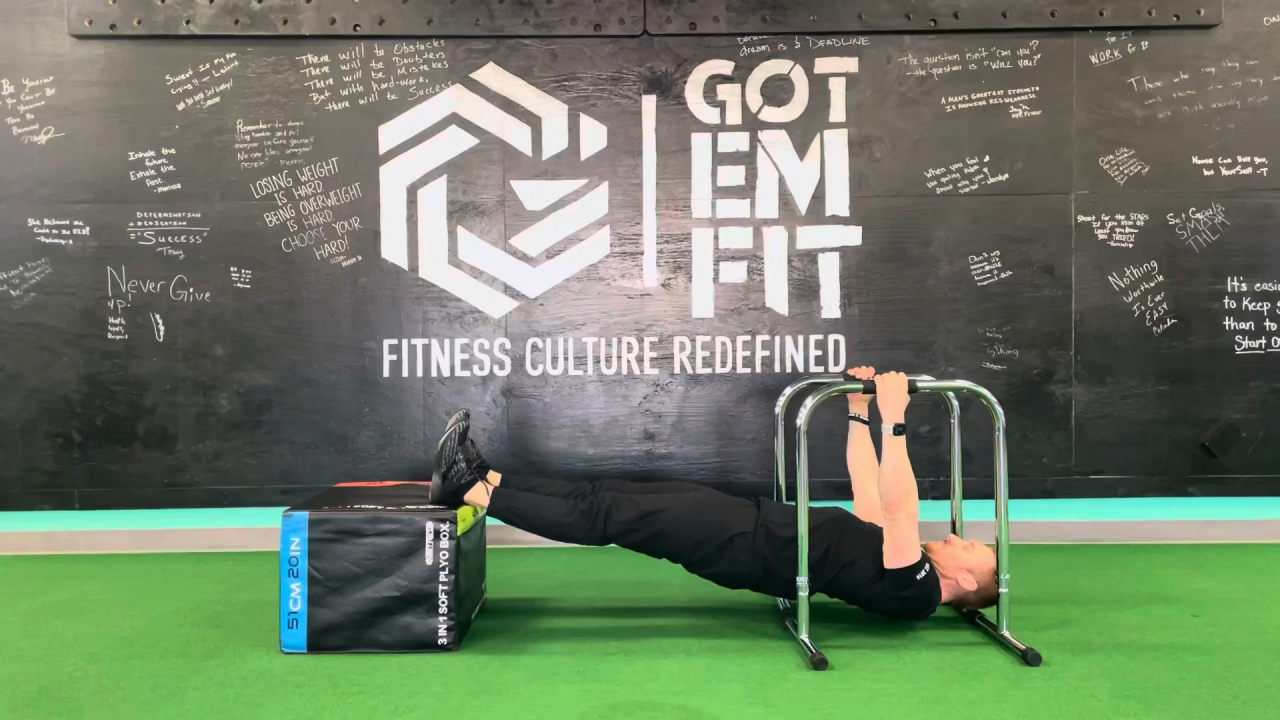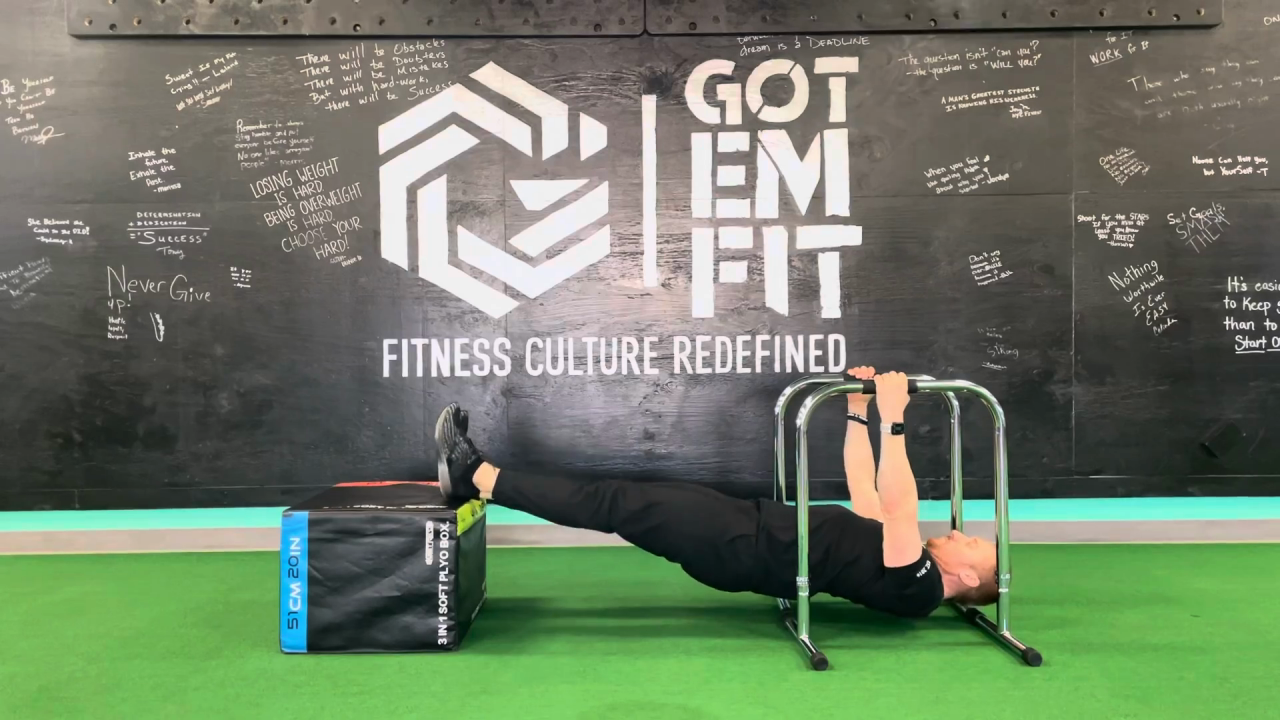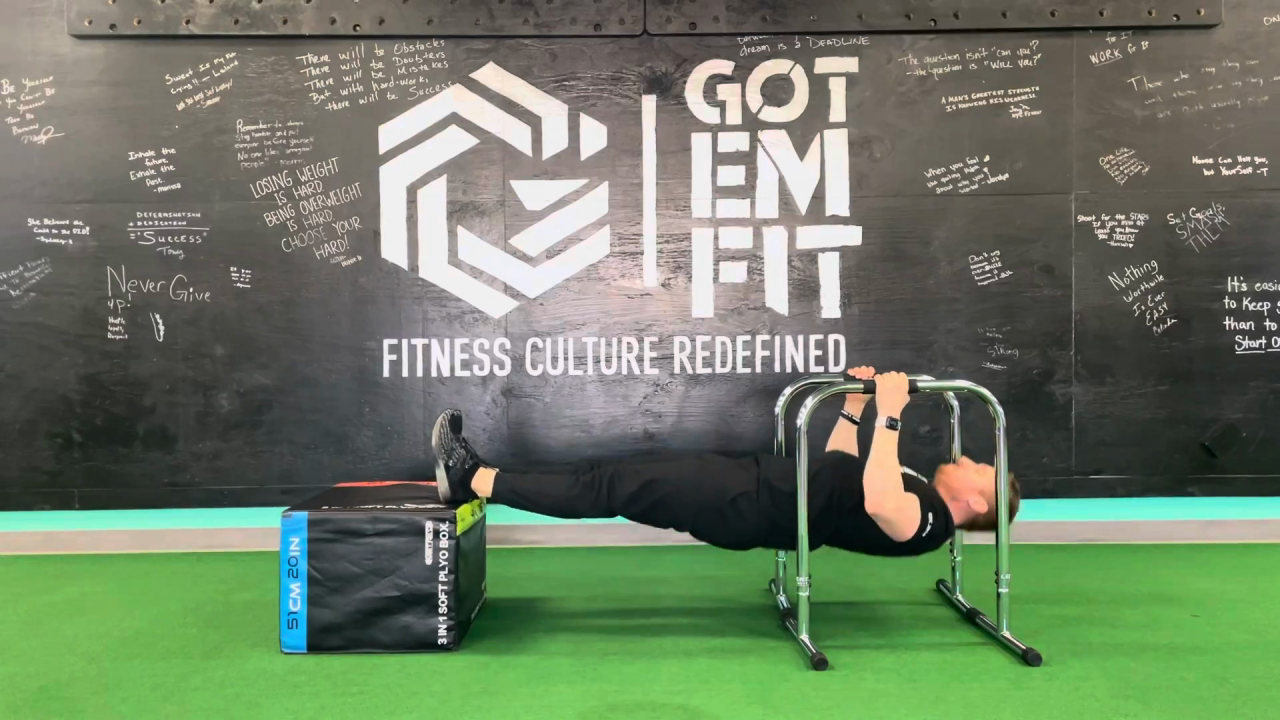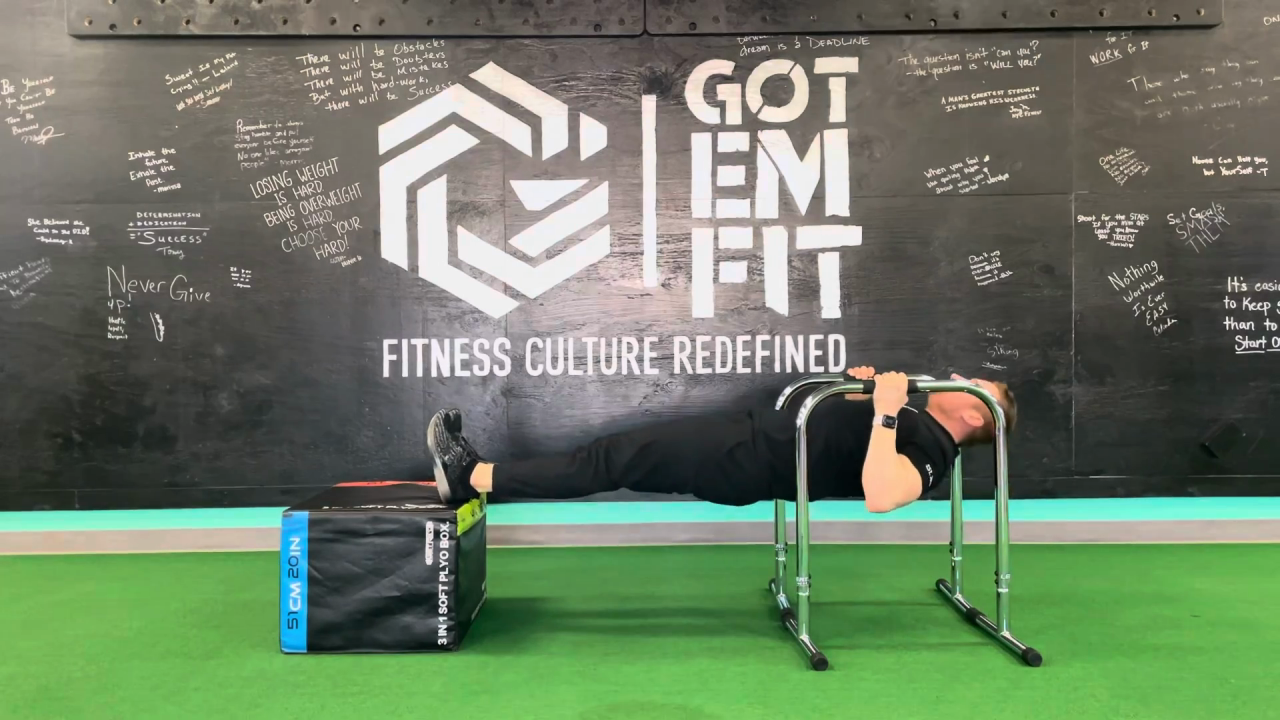
dt=0.4s
person 1, frame 1
left shoulder: (912, 592)
right shoulder: (906, 560)
left elbow: (897, 508)
right elbow: (868, 490)
left wrist: (894, 421)
right wrist: (860, 414)
left hip: (744, 545)
right hip: (754, 516)
left knee: (605, 519)
right knee: (606, 498)
left ankle: (471, 490)
right ankle: (484, 477)
person 1, frame 2
left shoulder: (914, 588)
right shoulder: (909, 561)
left elbow: (898, 507)
right elbow: (865, 488)
left wrist: (892, 421)
right wrist: (857, 412)
left hip: (743, 550)
right hip: (753, 520)
left knee: (612, 506)
right knee: (616, 496)
left ankle: (478, 475)
right ankle: (477, 476)
person 1, frame 3
left shoulder: (925, 524)
right shoulder: (921, 497)
left elbow: (876, 501)
left wrist: (889, 417)
right wrist: (855, 406)
left hip: (747, 505)
right hip: (751, 478)
left knee: (609, 491)
right knee: (613, 477)
left ankle: (474, 479)
right ankle: (474, 474)
person 1, frame 4
left shoulder: (928, 452)
right shoulder: (919, 432)
left elbow: (879, 495)
left wrist: (885, 412)
right wrist: (861, 393)
left hip: (746, 459)
right hip: (749, 434)
left knee: (608, 463)
right knee: (612, 456)
left ankle: (473, 477)
right ankle: (477, 472)
